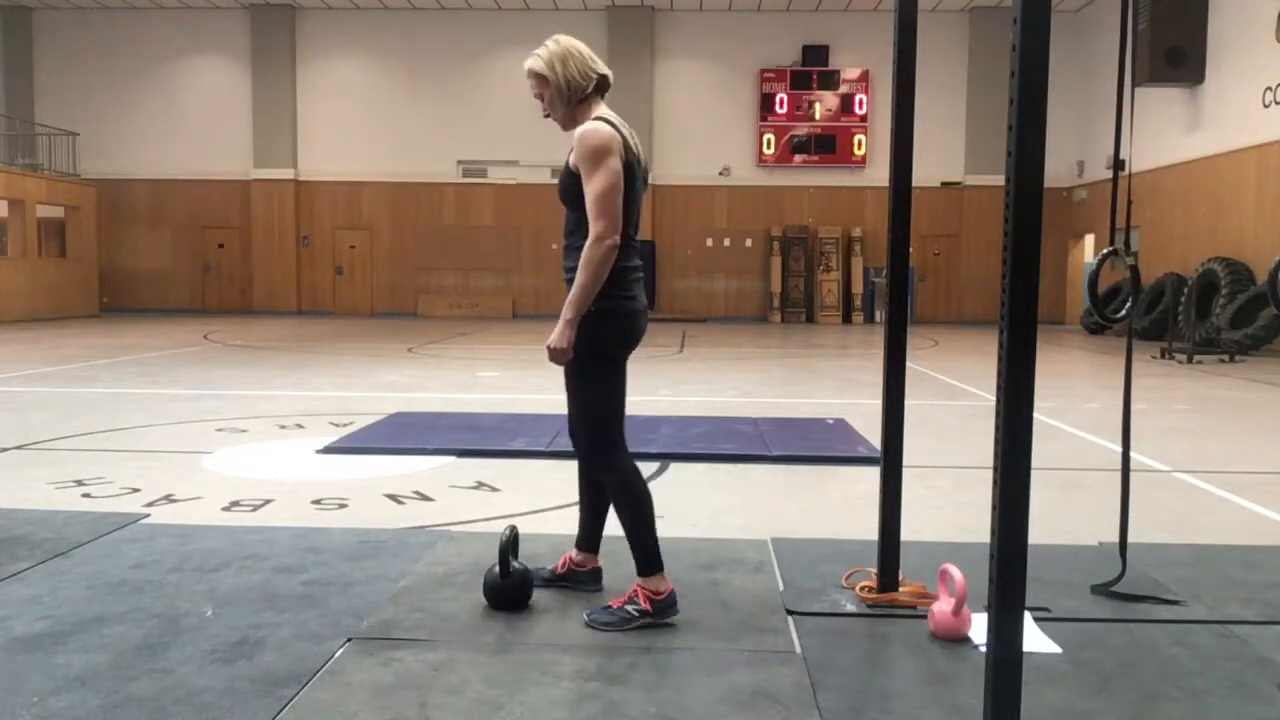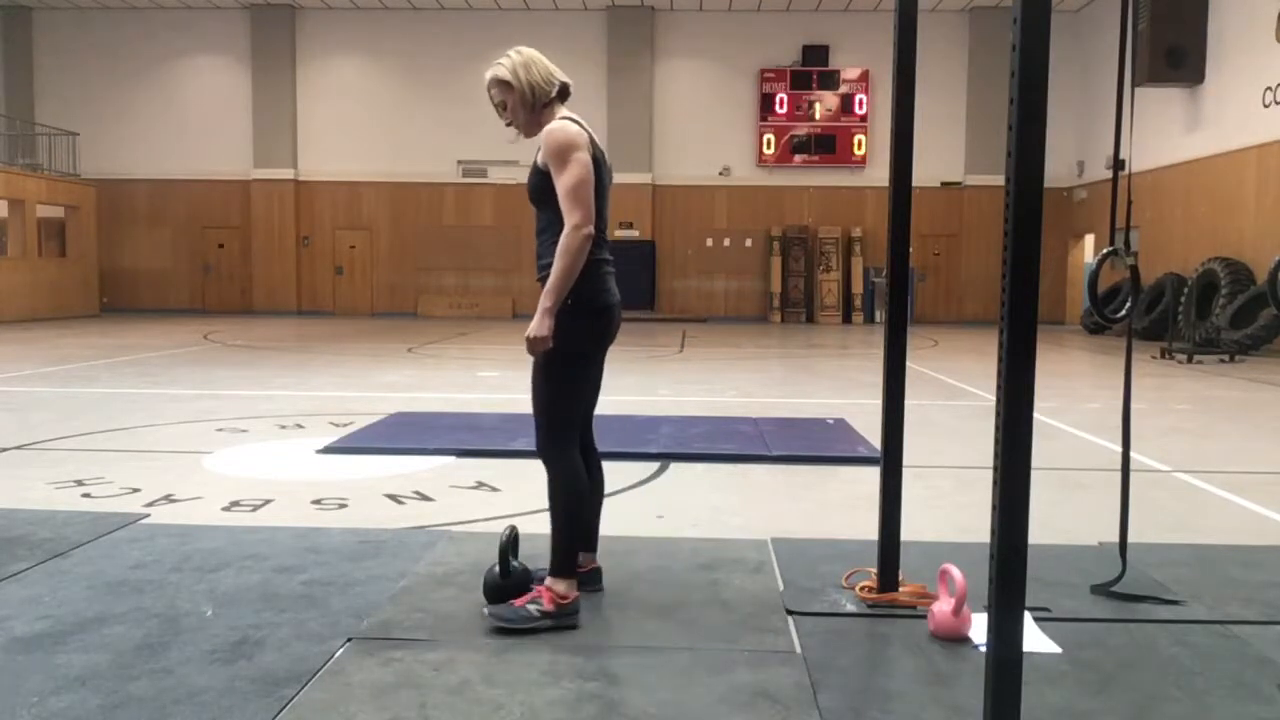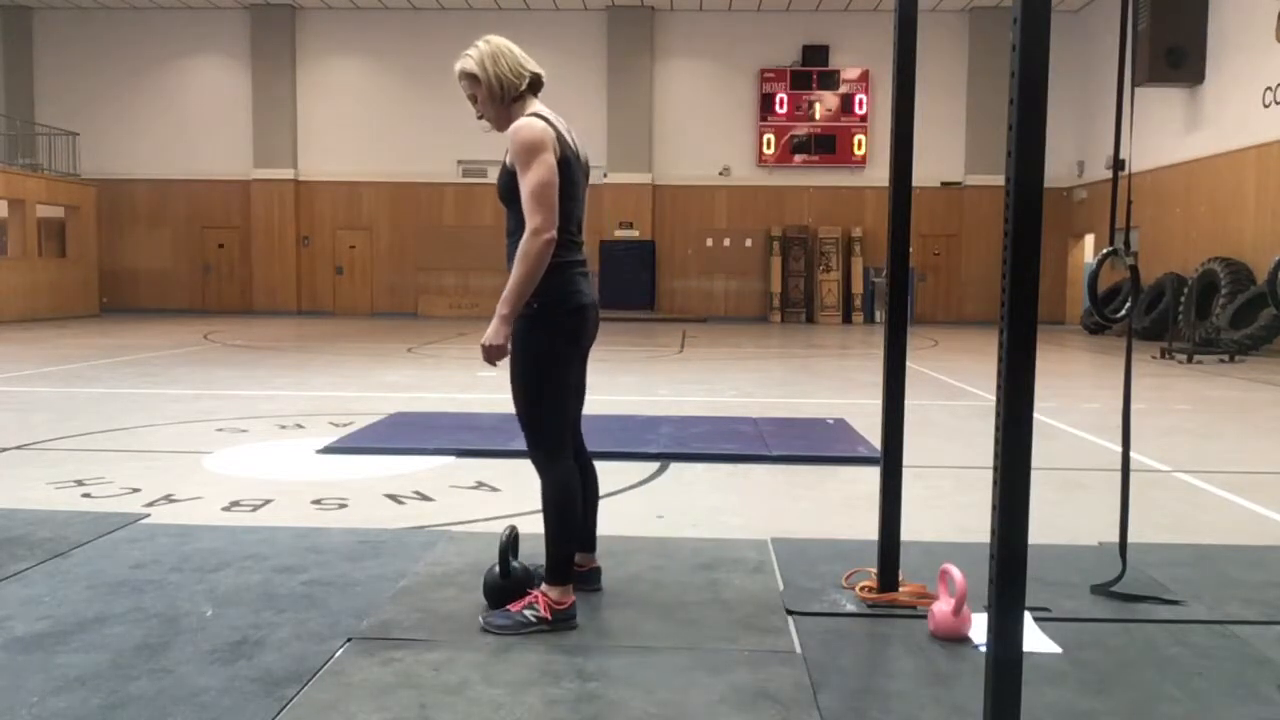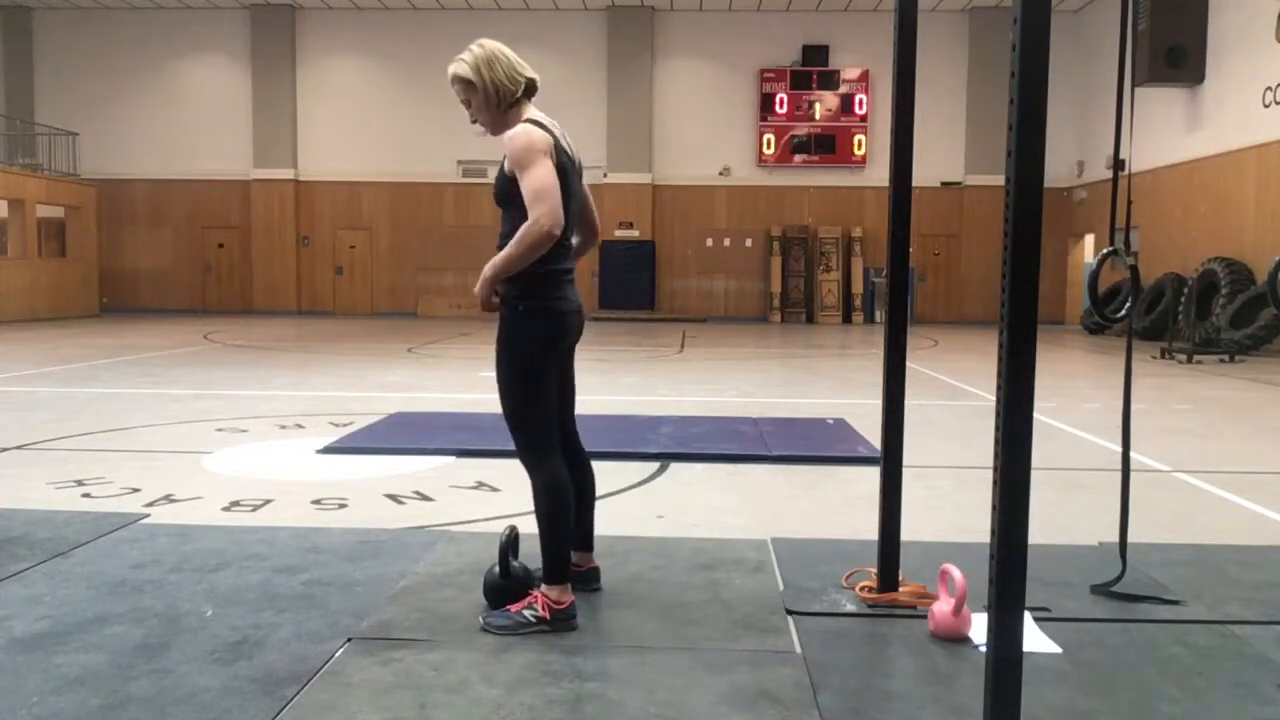
dt=0.5s
person 1, frame 1
left shoulder: (593, 134)
right shoulder: (615, 133)
left elbow: (603, 238)
left wrist: (567, 320)
left hip: (603, 309)
right hip: (617, 304)
left knee: (605, 448)
right knee: (592, 439)
left ankle: (654, 588)
right ankle: (584, 559)
person 1, frame 2
left shoulder: (560, 133)
right shoulder: (572, 136)
left elbow: (579, 228)
left wrist: (546, 311)
left hip: (578, 305)
right hip: (589, 302)
left knee: (557, 443)
right knee: (576, 438)
left ankle: (562, 590)
right ankle: (583, 559)
person 1, frame 3
left shoulder: (528, 130)
right shoulder: (558, 131)
left elbow: (541, 233)
left wrist: (503, 317)
left hip: (549, 308)
right hip: (575, 302)
left knee: (549, 451)
right knee: (566, 443)
left ankle: (556, 596)
right ankle: (582, 561)
person 1, frame 4
left shoulder: (524, 137)
right shoulder: (551, 135)
left elbow: (545, 224)
right elbow: (589, 230)
left wrist: (491, 273)
left hip: (532, 312)
right hip: (559, 305)
left knee: (539, 451)
right knee: (563, 441)
left ankle: (556, 596)
right ankle: (581, 560)
